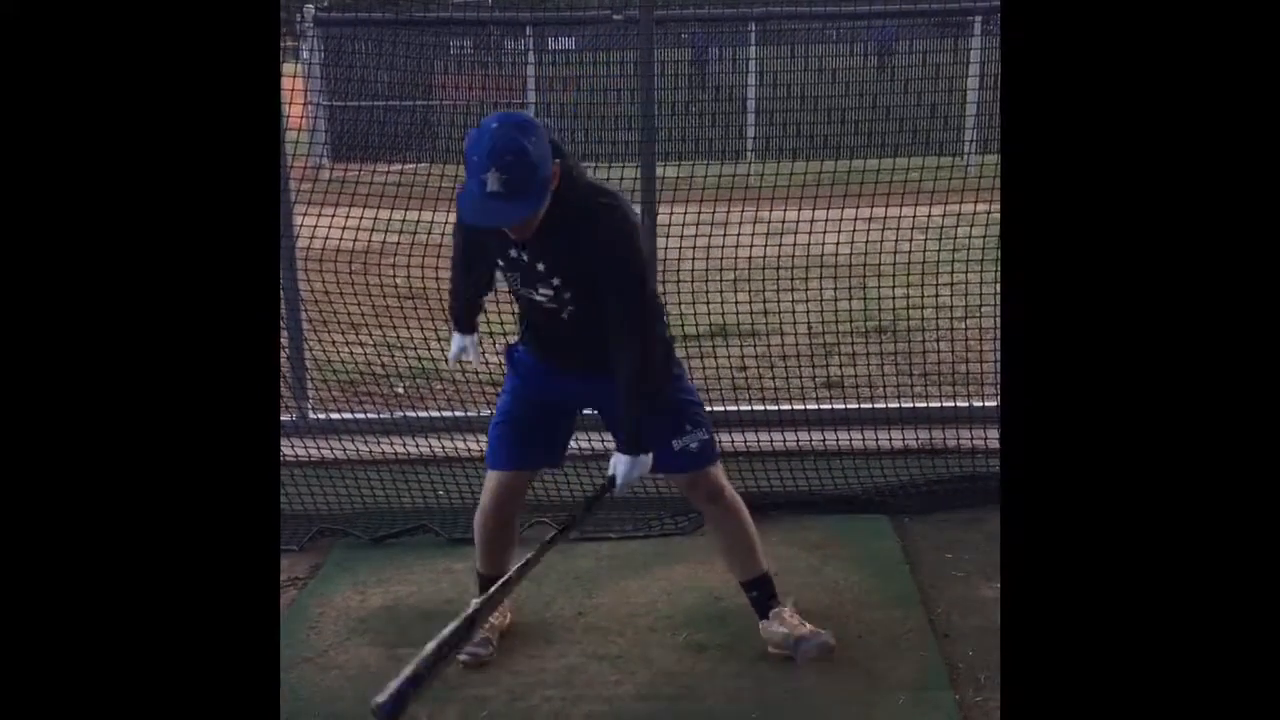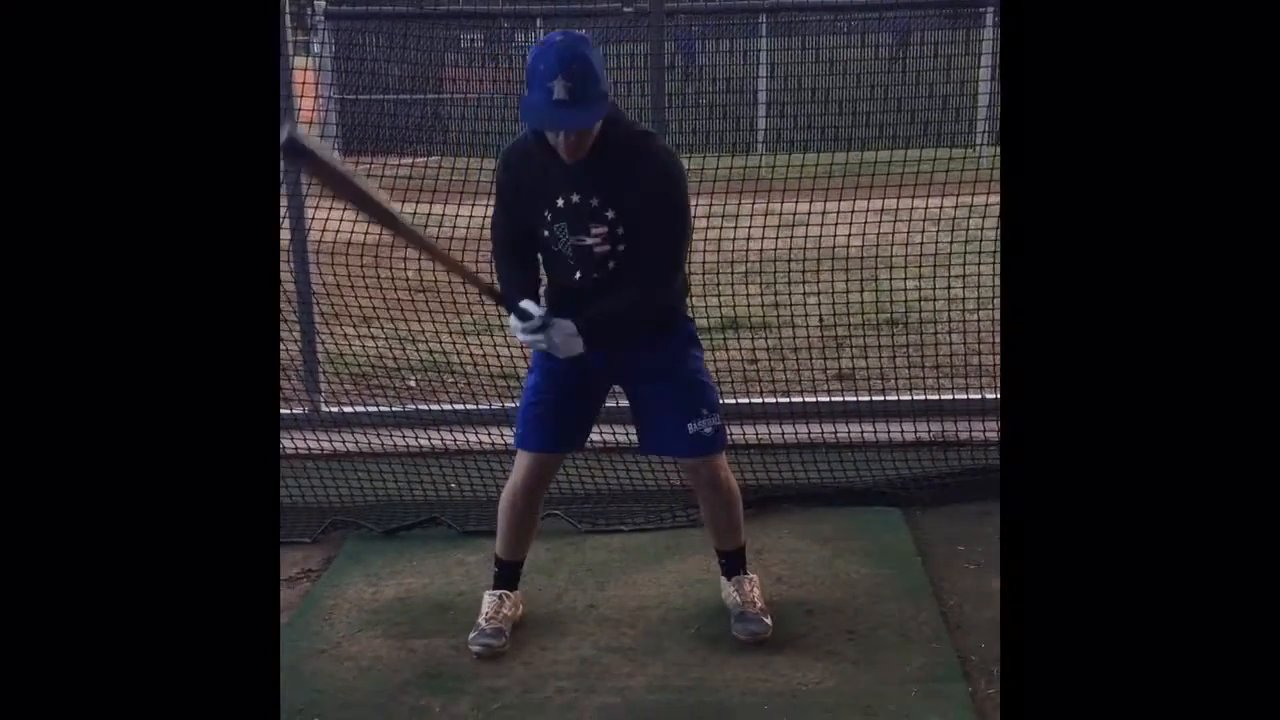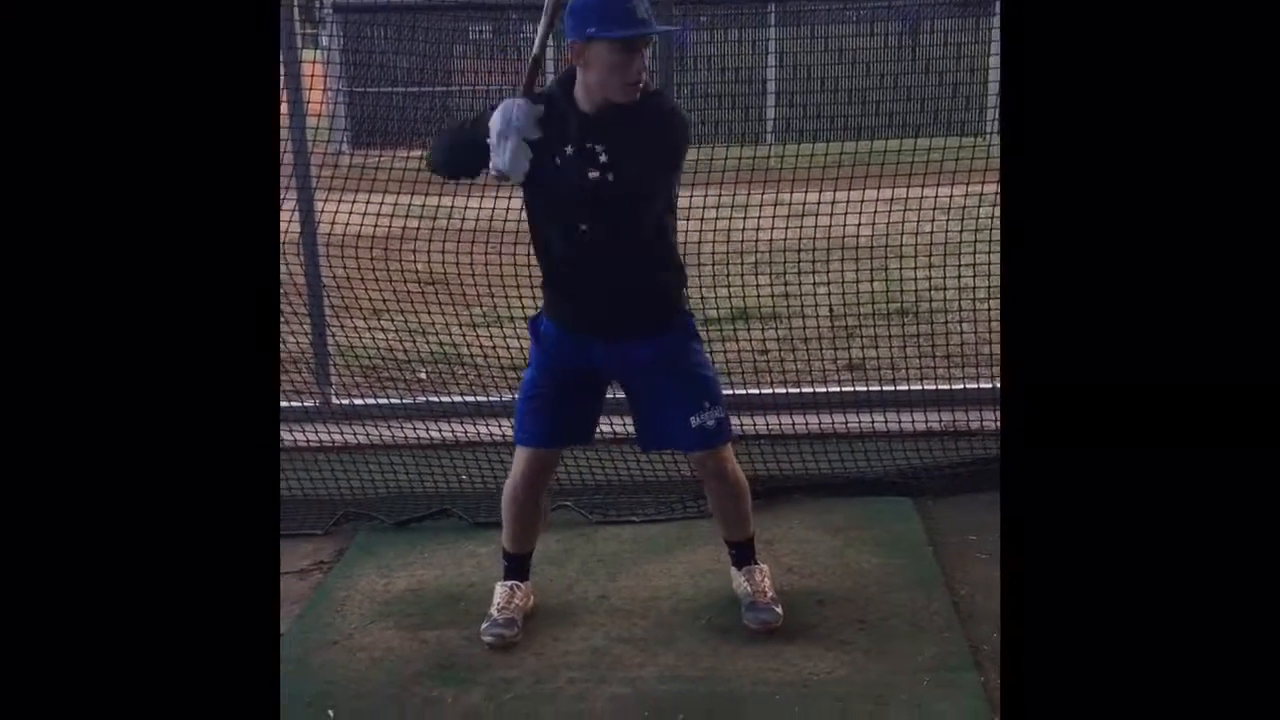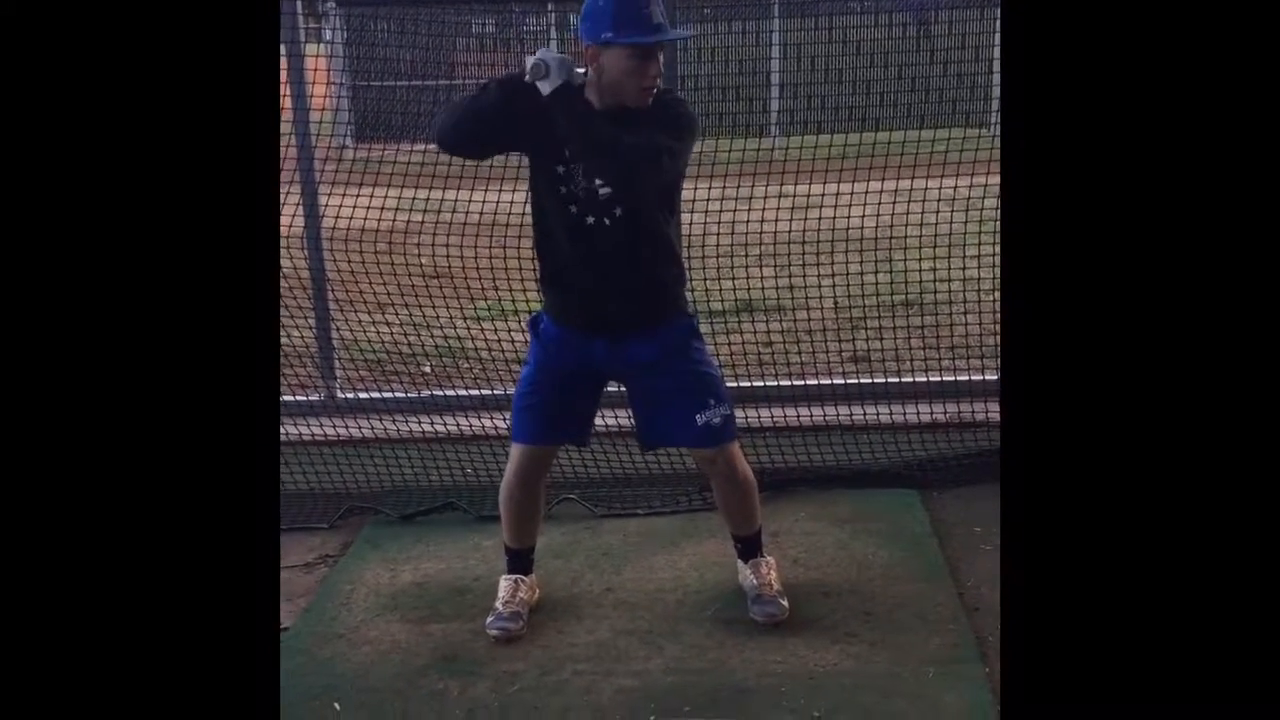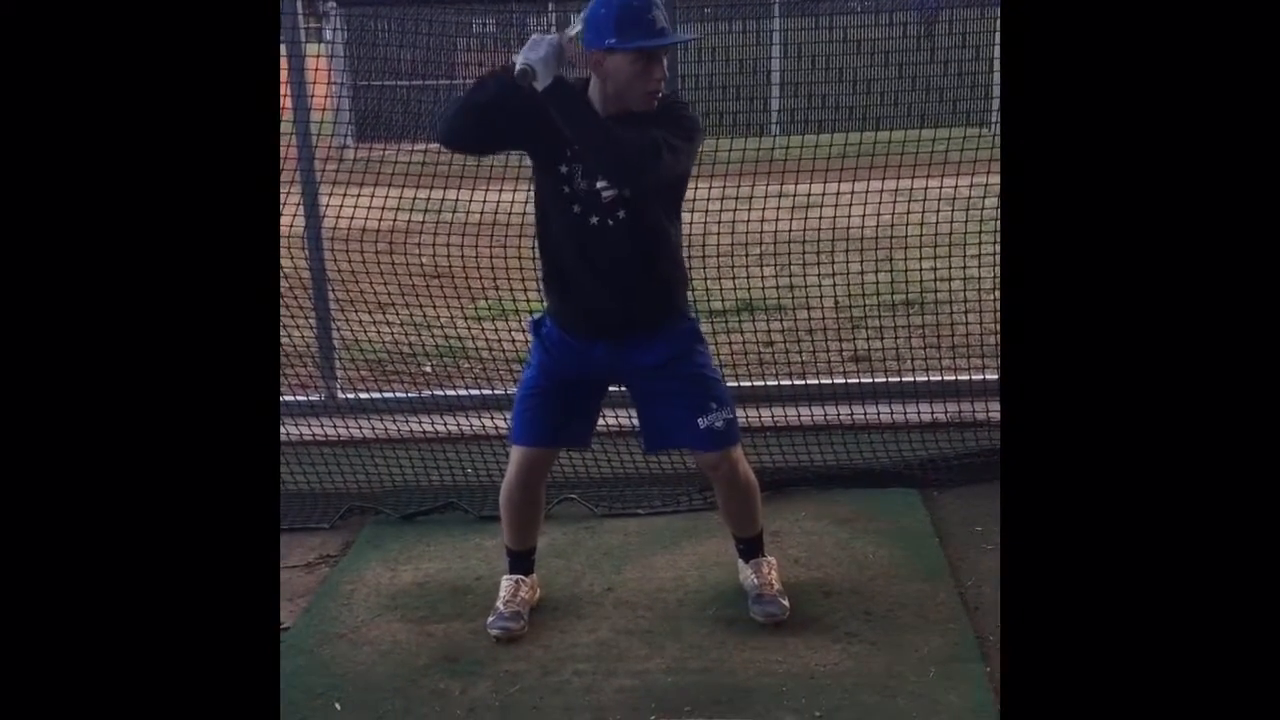
dt=0.5s
person 1, frame 1
left shoulder: (605, 222)
right shoulder: (482, 208)
left elbow: (639, 331)
right elbow: (472, 260)
left wrist: (634, 439)
right wrist: (463, 325)
left hip: (628, 359)
right hip: (543, 359)
left knee: (706, 484)
right knee: (501, 488)
left ankle: (772, 614)
right ankle: (489, 605)
person 1, frame 2
left shoulder: (652, 164)
right shoulder: (521, 163)
left elbow: (661, 277)
right elbow: (511, 248)
left wrist: (586, 328)
right wrist: (523, 306)
left hip: (655, 335)
right hip: (566, 335)
left knee: (707, 467)
right knee: (530, 469)
left ankle: (737, 578)
right ankle: (503, 592)
person 1, frame 3
left shoulder: (661, 123)
right shoulder: (538, 114)
left elbow: (628, 212)
right elbow: (443, 158)
left wrist: (532, 169)
right wrist: (493, 128)
left hip: (655, 328)
right hip: (567, 327)
left knee: (713, 456)
right knee: (531, 462)
left ankle: (747, 569)
right ankle: (514, 582)
person 1, frame 4
left shoulder: (670, 117)
right shoulder: (543, 111)
left elbow: (634, 174)
right elbow: (451, 135)
left wrist: (563, 100)
right wrist: (523, 82)
left hip: (656, 326)
right hip: (567, 327)
left knee: (721, 454)
right knee: (526, 459)
left ankle: (754, 561)
right ankle: (518, 577)
person 1, frame 5
left shoulder: (674, 121)
right shoulder: (546, 112)
left elbow: (632, 166)
right elbow: (453, 131)
left wrist: (552, 90)
right wrist: (516, 74)
left hip: (659, 331)
right hip: (569, 330)
left knee: (723, 458)
right knee: (526, 463)
left ankle: (755, 562)
right ankle: (519, 577)
